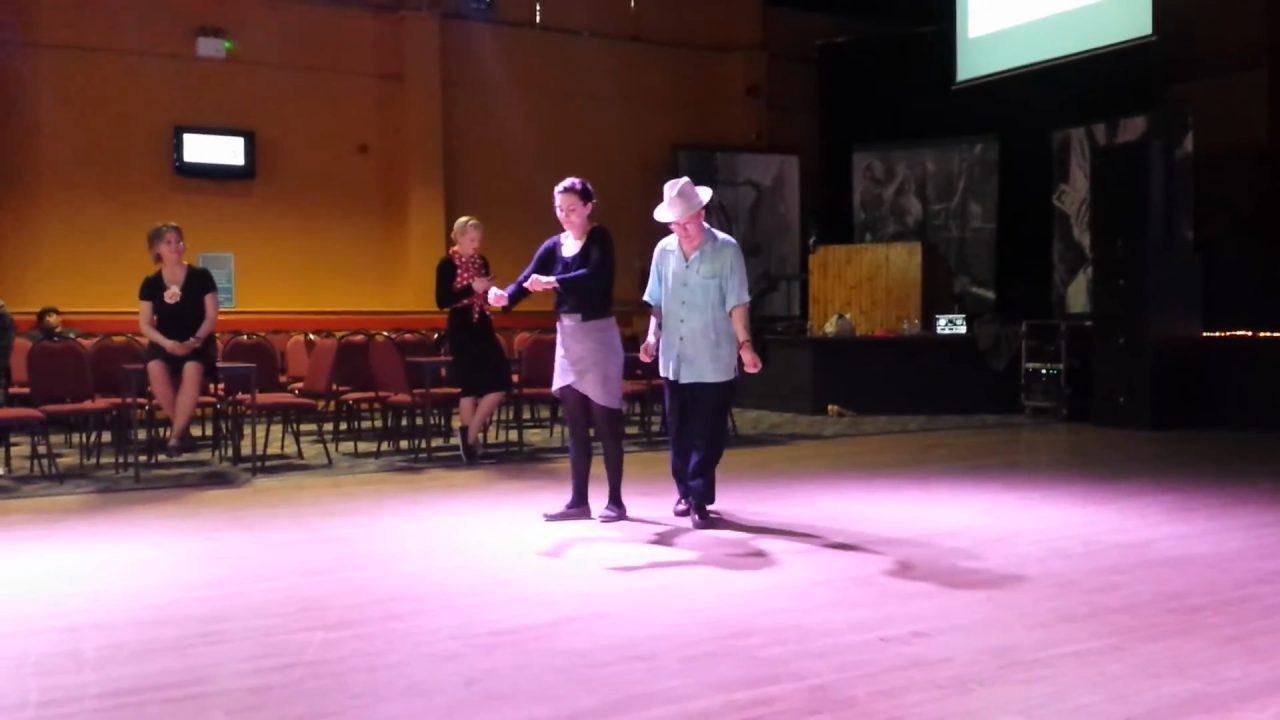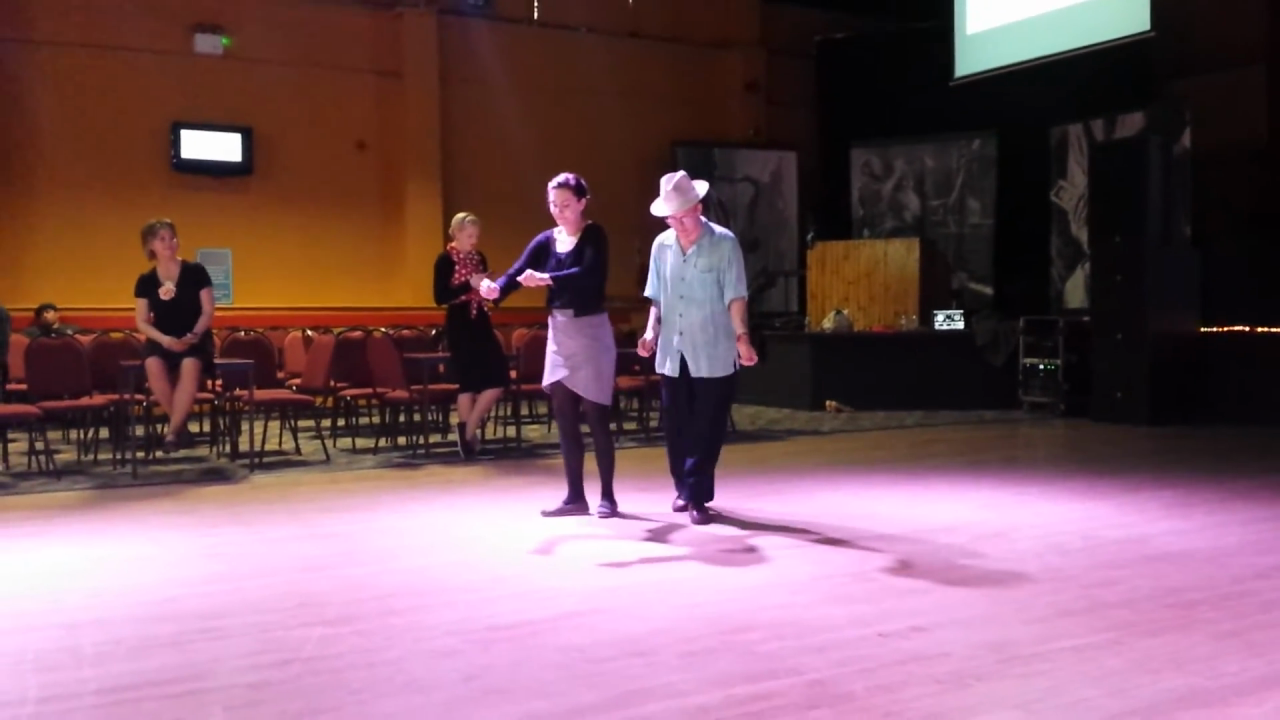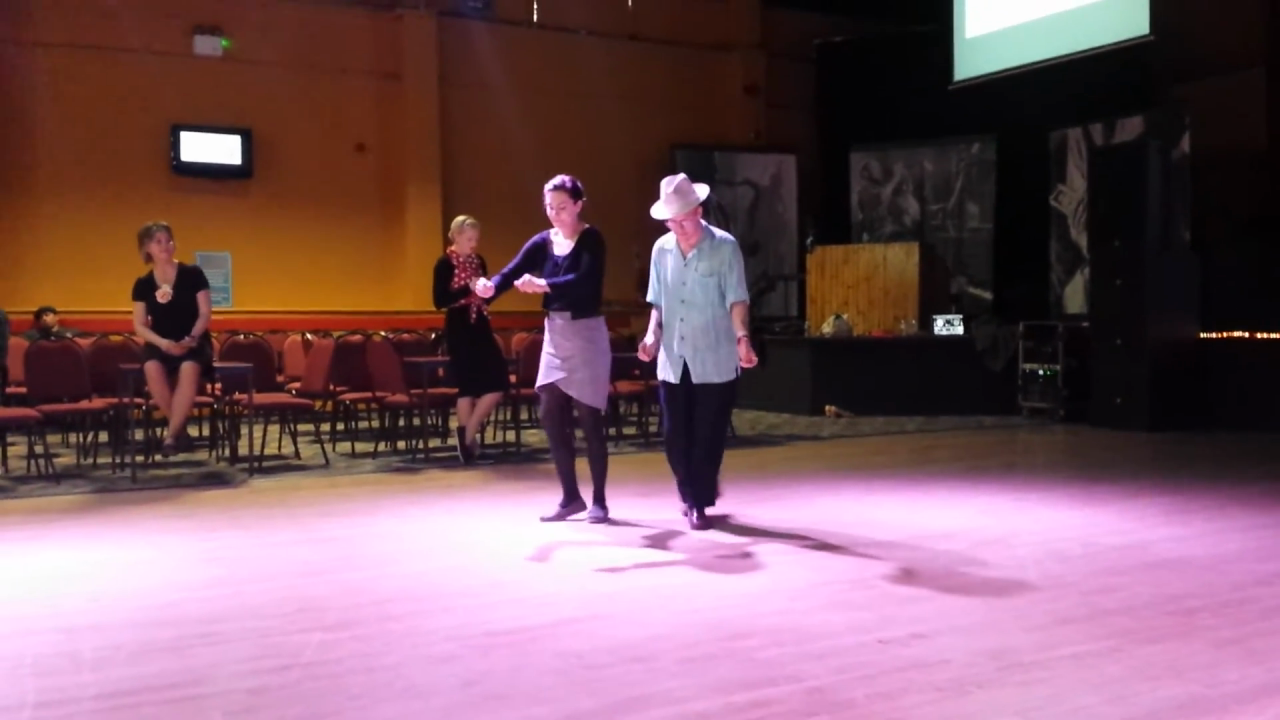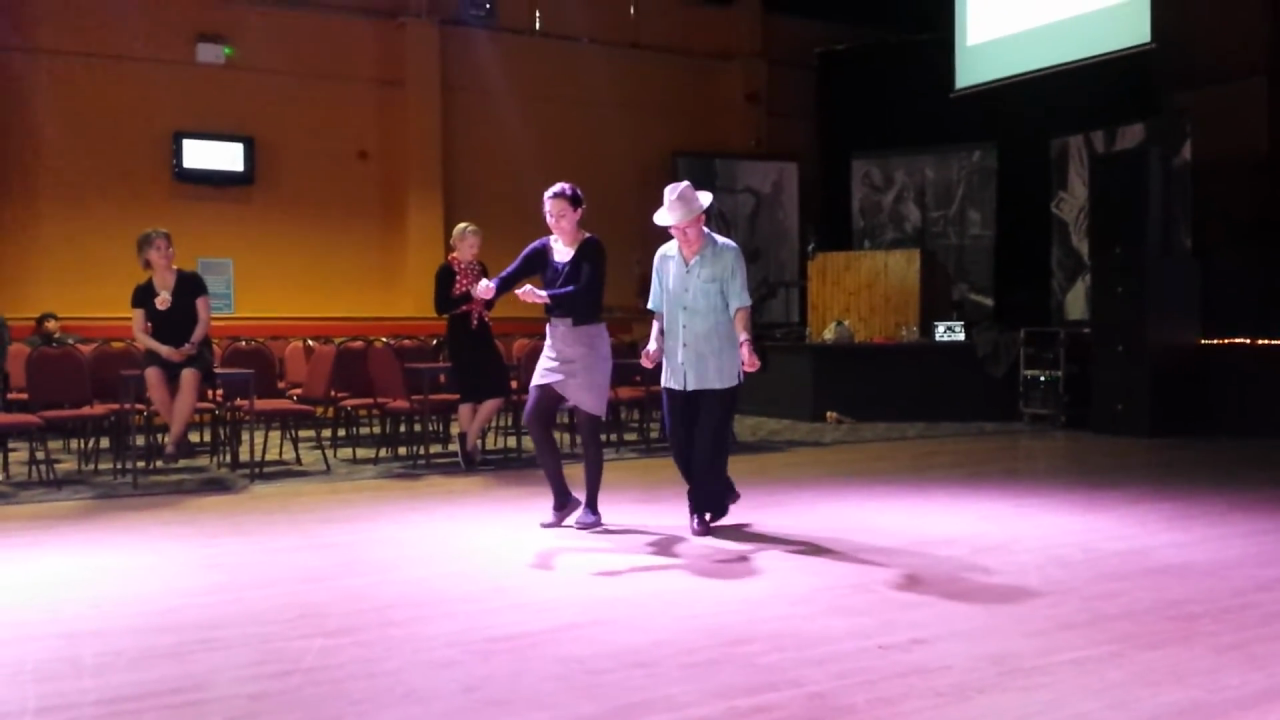
dt=0.1s
person 1, frame 1
left shoulder: (726, 250)
right shoulder: (663, 251)
left elbow: (736, 303)
left wrist: (744, 344)
right wrist: (653, 336)
left hip: (714, 361)
right hip: (674, 359)
left knee: (708, 434)
right knee: (680, 432)
left ankle: (699, 500)
right ankle: (686, 492)
person 1, frame 2
left shoulder: (724, 243)
right shoulder: (661, 246)
left elbow: (735, 296)
left wrist: (741, 336)
right wrist: (651, 331)
left hip: (713, 355)
right hip: (671, 354)
left knee: (706, 429)
right knee: (676, 427)
left ankle: (698, 497)
right ankle: (685, 488)
person 1, frame 3
left shoulder: (725, 247)
right shoulder: (661, 250)
left elbow: (736, 299)
left wrist: (742, 338)
right wrist: (652, 335)
left hip: (714, 359)
right hip: (672, 359)
left knee: (707, 434)
right knee: (676, 433)
left ankle: (699, 502)
right ankle: (695, 491)
person 1, frame 4
left shoulder: (727, 254)
right shoulder: (663, 257)
left elbow: (739, 306)
left wrist: (744, 343)
right wrist: (655, 342)
left hip: (717, 367)
right hip: (676, 368)
left knee: (710, 442)
right knee: (681, 441)
left ankle: (702, 508)
right ankle: (719, 495)
person 2, frame 1
left shoulder: (599, 238)
right shoulder: (553, 246)
left elbow: (594, 277)
right elbow: (526, 281)
left wrist: (552, 282)
right wrist: (504, 297)
left hip: (598, 334)
right hip: (567, 336)
left knee: (605, 421)
right knee: (576, 422)
left ankle: (615, 501)
right ankle: (579, 501)
person 2, frame 2
left shoulder: (594, 235)
right shoulder: (546, 240)
left elbow: (589, 275)
right elbow: (518, 273)
left wrist: (546, 279)
right wrist: (496, 288)
left hip: (591, 331)
right hip: (559, 333)
left knee: (595, 416)
right knee: (566, 417)
left ankle: (607, 496)
right ankle: (575, 496)
person 2, frame 3
left shoulder: (591, 239)
right shoulder: (542, 242)
left elbow: (586, 281)
right elbow: (511, 272)
left wrist: (543, 285)
right wrist: (491, 287)
left hip: (587, 334)
right hip: (554, 335)
left knee: (589, 420)
right knee: (552, 419)
left ankle: (599, 501)
right ankle: (570, 497)
person 2, frame 4
left shoulder: (591, 248)
right shoulder: (542, 249)
left elbow: (586, 291)
right elbow: (511, 276)
left wrist: (544, 296)
right wrist: (490, 287)
left hip: (588, 342)
right hip: (555, 343)
left knee: (588, 428)
right knee: (535, 419)
left ankle: (591, 506)
right ankle: (563, 498)
person 3, frame 1
left shoulder: (481, 261)
right shoulder: (447, 264)
right elbow: (442, 301)
left wrist: (490, 289)
right wrist: (470, 288)
left hip: (483, 326)
right hip: (461, 328)
left knee: (500, 382)
right knee: (470, 385)
left ankle: (470, 434)
right ankle: (470, 441)
person 3, frame 2
left shoulder: (479, 258)
right shoulder: (445, 260)
right elbow: (440, 297)
right wrist: (469, 285)
left hip: (481, 322)
right hip: (459, 324)
left knee: (498, 377)
right knee: (468, 381)
left ankle: (468, 431)
right ankle: (468, 437)
person 3, frame 3
left shoulder: (479, 261)
right shoulder: (445, 264)
right elbow: (439, 301)
right wrist: (468, 288)
left hip: (480, 326)
right hip: (459, 328)
left knee: (497, 382)
right knee: (467, 385)
left ankle: (468, 435)
right ankle: (467, 441)
person 3, frame 4
left shoulder: (480, 268)
right shoulder: (447, 270)
right elbow: (441, 308)
right wrist: (469, 295)
left hip: (482, 332)
right hip: (460, 335)
left knee: (499, 388)
right knee: (469, 391)
left ankle: (469, 441)
right ankle: (468, 447)
person 4, frame 1
left shoulder: (201, 276)
right shoulder: (150, 283)
left elbow: (211, 316)
right elbow: (145, 325)
left wrist: (197, 339)
right wrist: (166, 343)
left hip: (197, 344)
right hip: (164, 344)
left knee: (192, 370)
right knee: (156, 370)
left ankle: (176, 434)
right ankle: (182, 428)
person 4, frame 2
left shoulder: (196, 272)
right shoulder: (145, 281)
left elbow: (208, 311)
right elbow: (142, 322)
left wrist: (194, 335)
right wrist: (164, 339)
left hip: (195, 340)
right hip: (162, 341)
left knee: (189, 366)
right knee: (153, 366)
left ankle: (173, 430)
right ankle: (180, 424)
person 4, frame 3
left shoulder: (193, 274)
right shoulder: (142, 284)
left elbow: (205, 313)
right elbow: (139, 326)
left wrist: (191, 338)
right wrist: (162, 342)
left hip: (193, 342)
right hip: (160, 344)
left knee: (188, 370)
right knee: (153, 370)
left ankle: (172, 433)
right ankle: (179, 427)
person 4, frame 4
left shoulder: (191, 280)
right shoulder: (142, 291)
left elbow: (204, 320)
right elbow: (139, 333)
left wrist: (191, 345)
right wrist: (162, 349)
left hip: (194, 348)
right hip: (160, 350)
left knee: (189, 376)
right knee: (153, 376)
left ankle: (173, 441)
right ankle: (179, 433)
